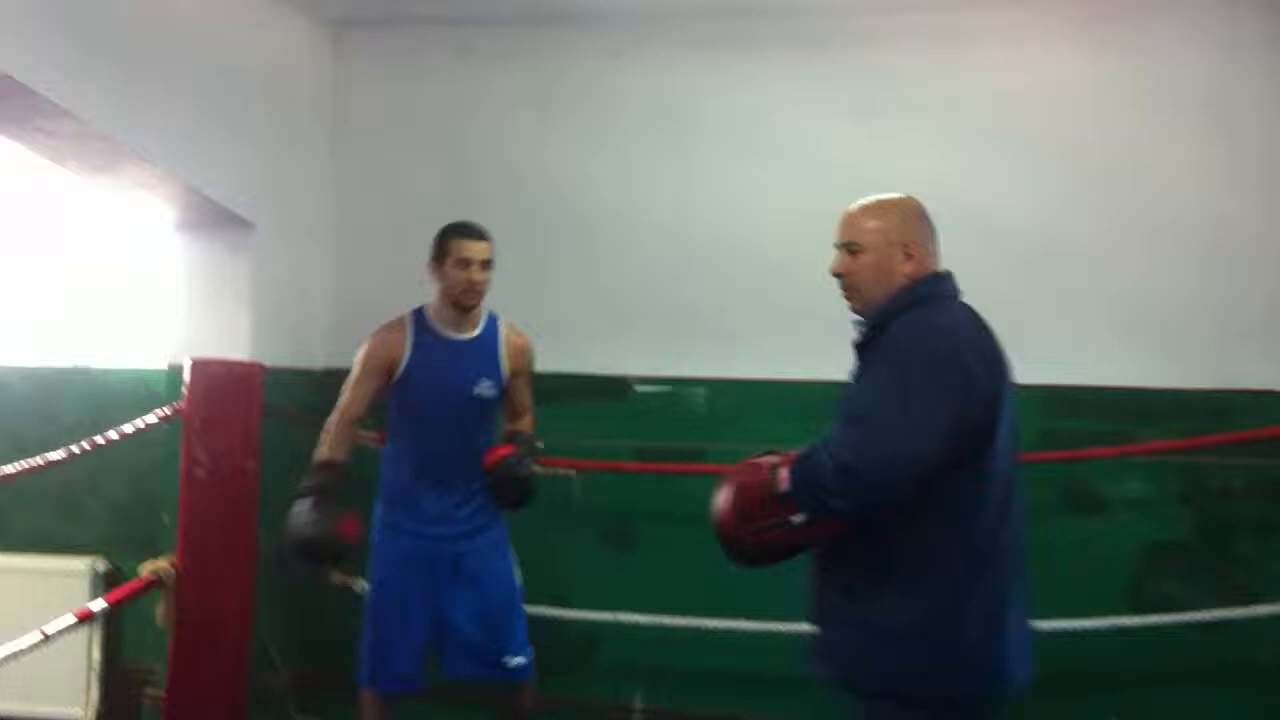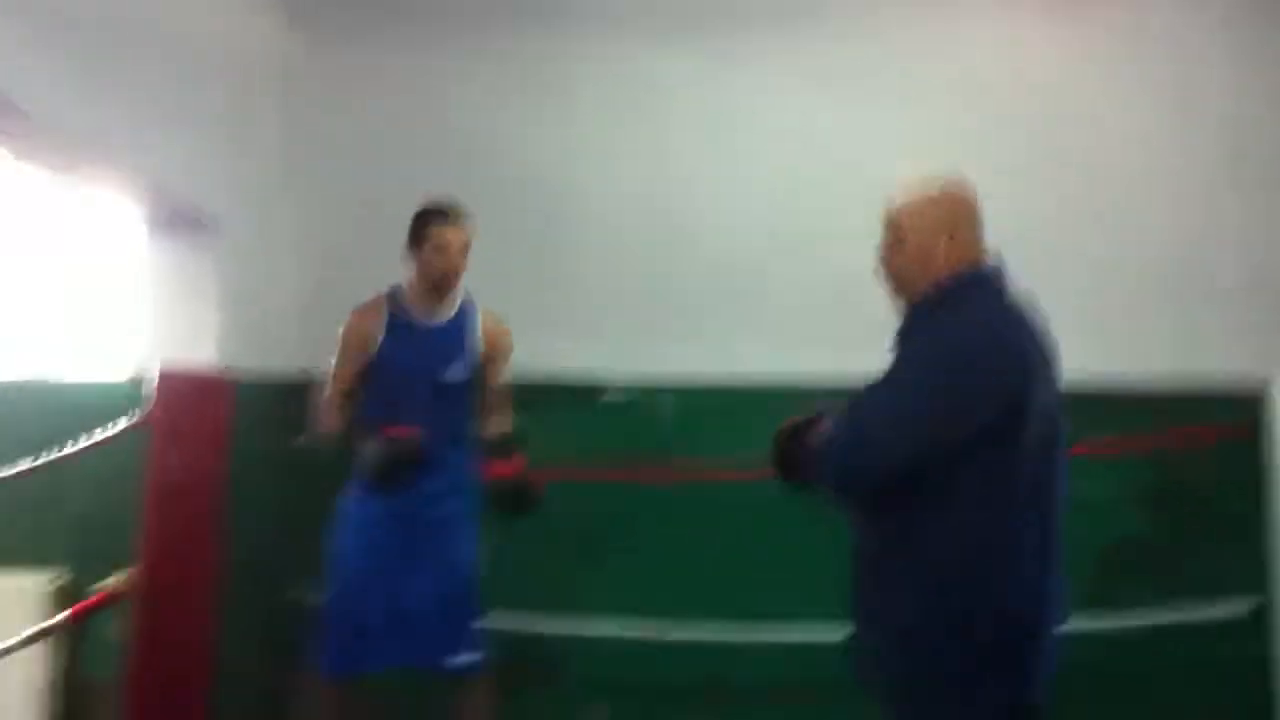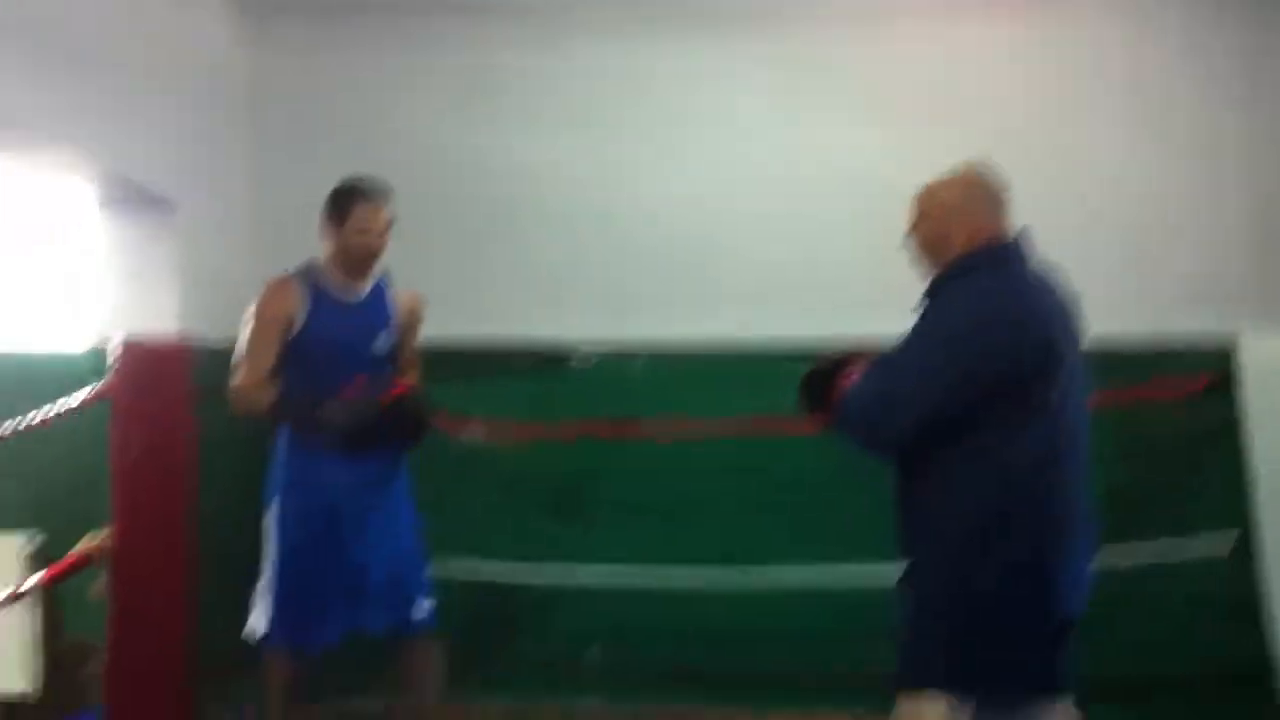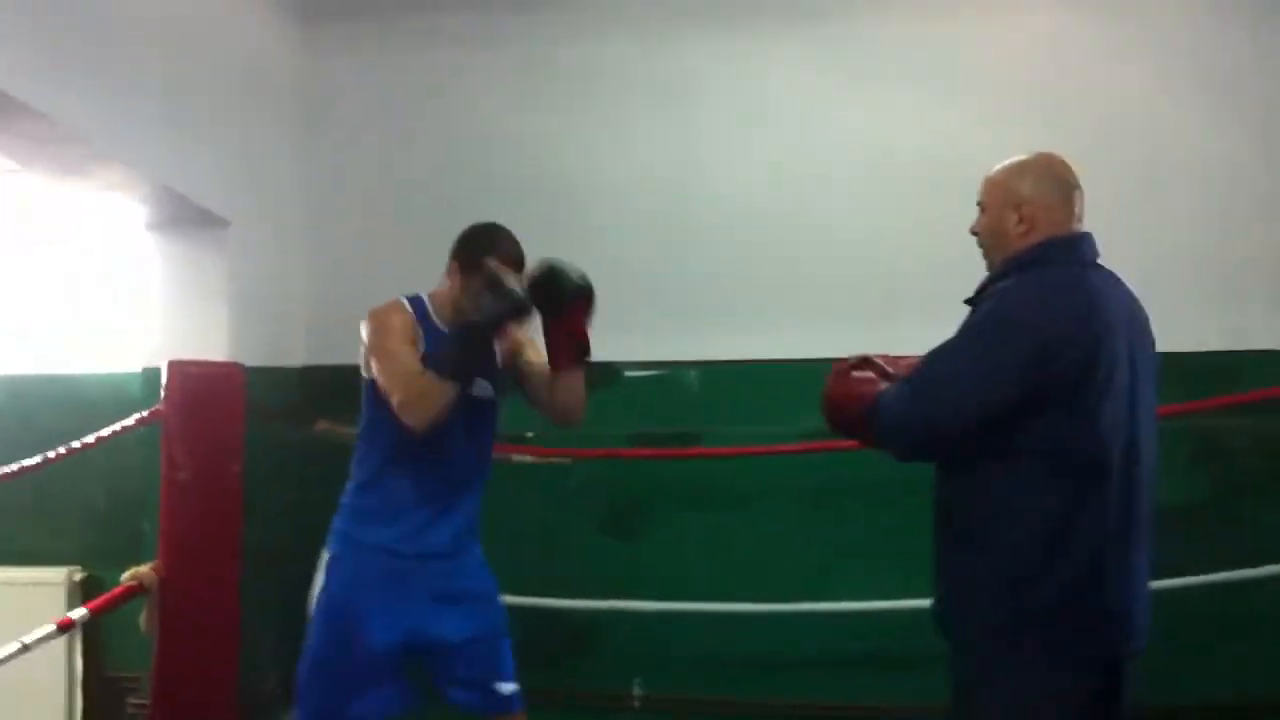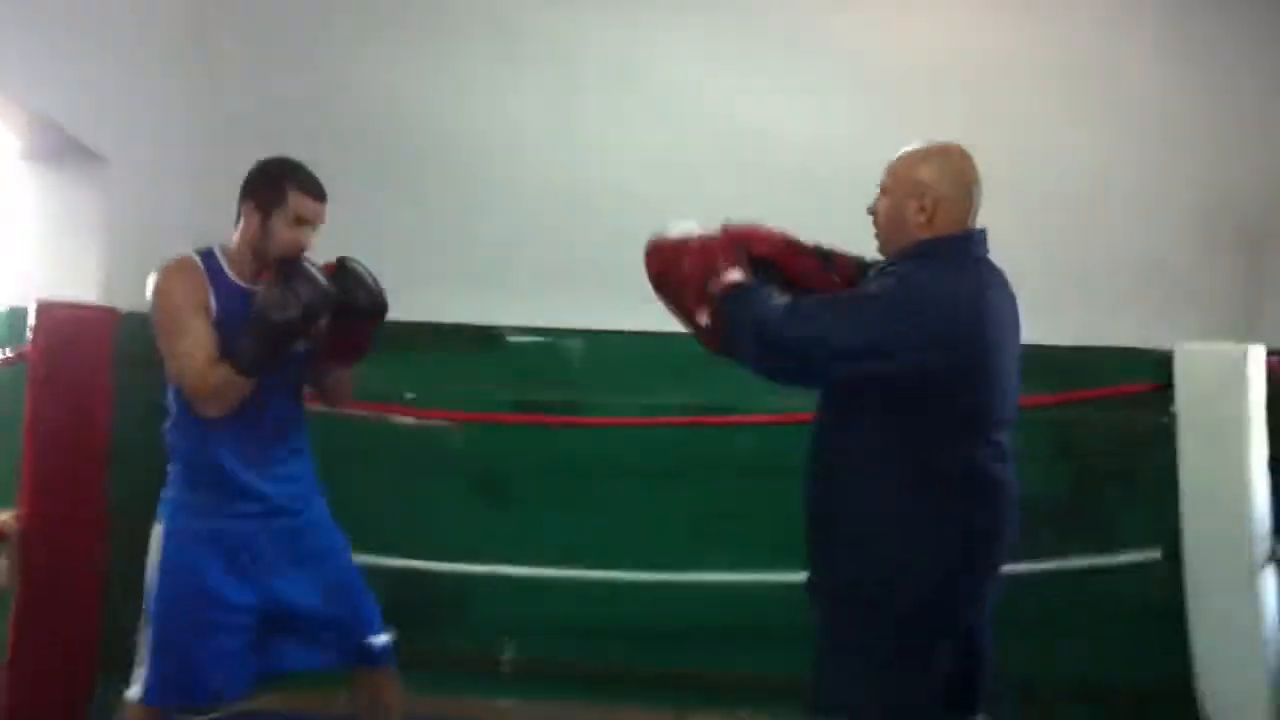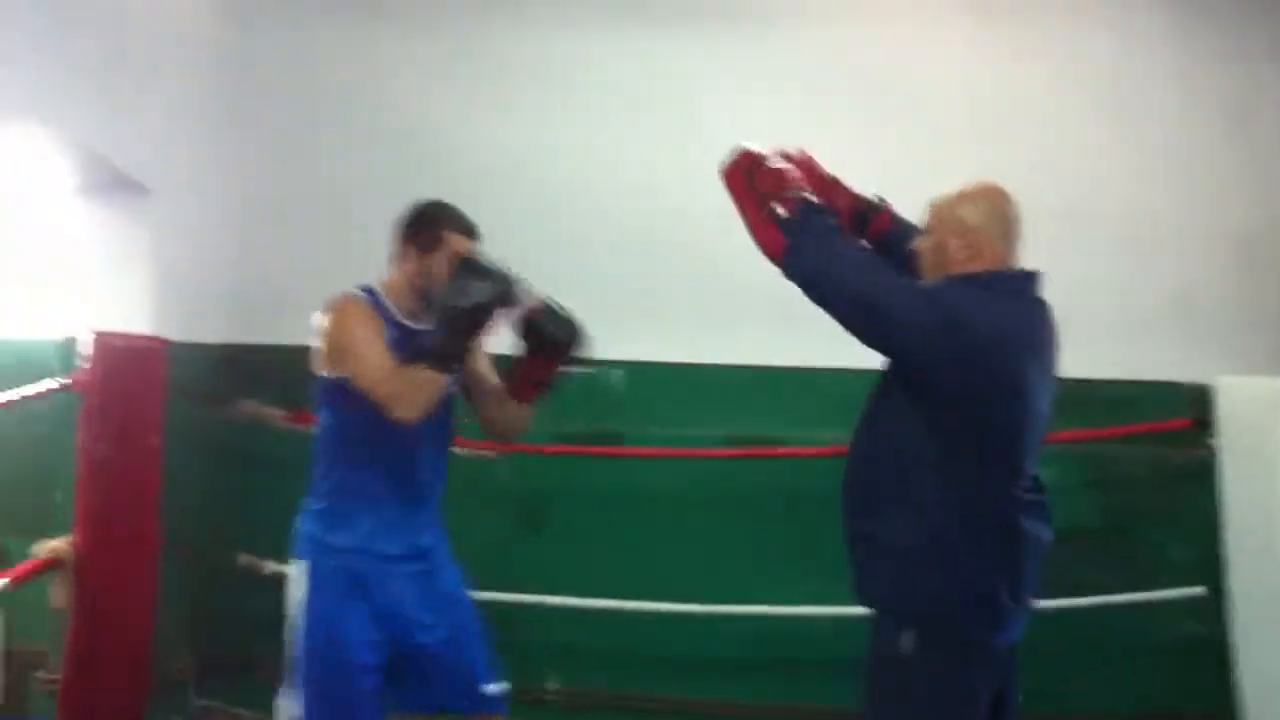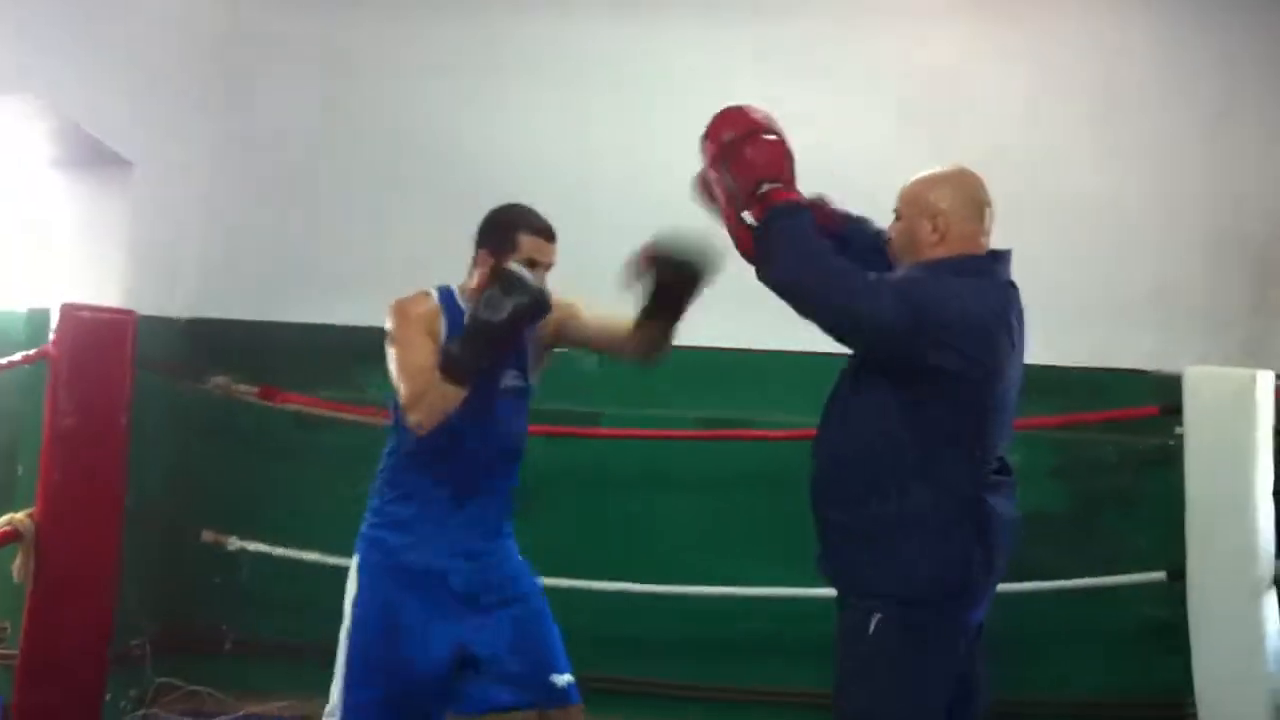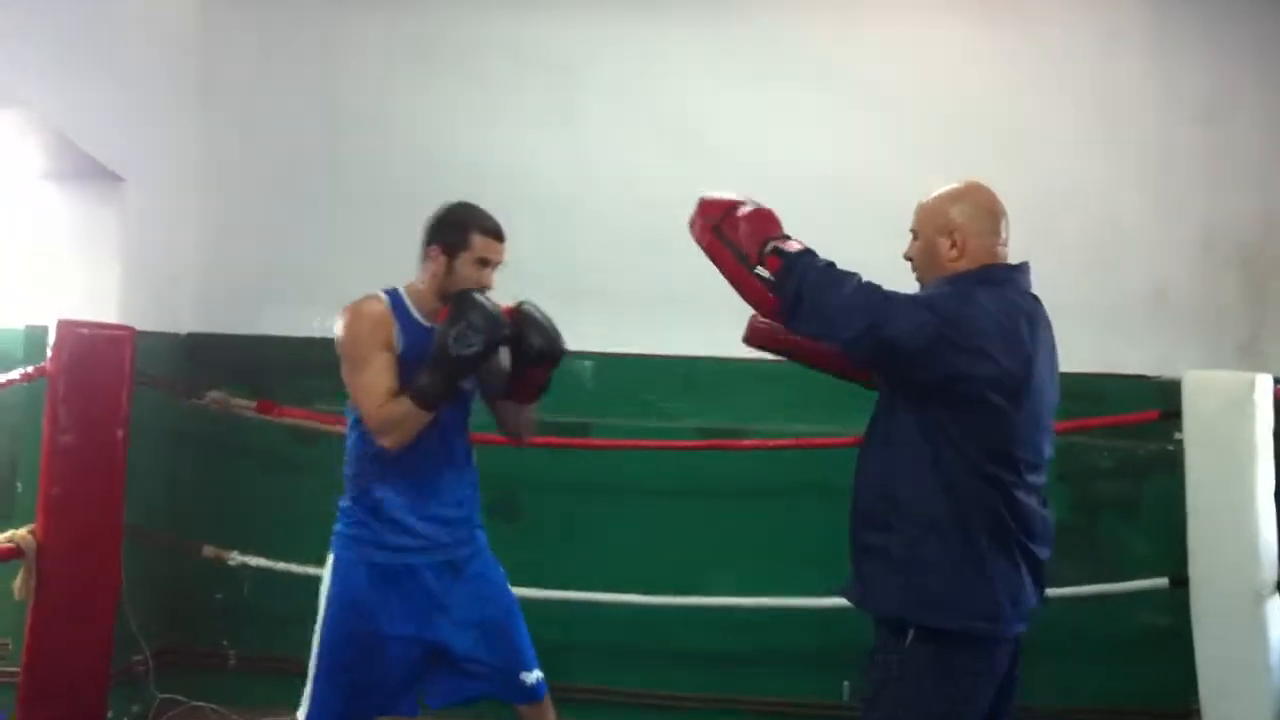
dt=0.5s
person 1, frame 1
left shoulder: (931, 341)
right shoulder: (923, 335)
left elbow: (864, 467)
right elbow: (886, 457)
left wrist: (780, 482)
right wrist: (806, 493)
left hip: (926, 632)
right hip: (932, 624)
person 1, frame 2
left shoulder: (963, 336)
right shoulder: (995, 326)
left elbow: (862, 458)
left wrist: (823, 447)
right wrist: (845, 438)
left hip: (955, 619)
right hip: (984, 614)
person 1, frame 3
left shoulder: (978, 305)
right shoulder: (1034, 295)
left elbow: (887, 413)
left wrist: (849, 390)
right wrist: (873, 380)
left hip: (978, 556)
right hip: (1037, 551)
person 1, frame 4
left shoulder: (1029, 304)
right shoulder: (1113, 298)
left elbow: (925, 419)
left wrist: (869, 400)
right wrist: (917, 380)
left hip: (1026, 592)
right hip: (1095, 577)
person 1, frame 5
left shoulder: (926, 299)
right shoulder: (973, 284)
left elbow: (805, 339)
right elbow: (868, 307)
left wrist: (731, 291)
left hip: (900, 556)
right hip: (948, 547)
person 1, frame 6
left shoulder: (965, 323)
right shoulder: (1012, 312)
left elbow: (854, 285)
right elbow: (904, 270)
left wrist: (795, 205)
right wrist: (852, 209)
left hip: (939, 584)
right hip: (981, 574)
person 1, frame 7
left shoulder: (944, 310)
right shoulder: (977, 296)
left elbow: (836, 291)
right elbow: (864, 257)
left wrist: (769, 196)
right wrist: (788, 205)
left hip: (909, 573)
right hip: (947, 561)
person 1, frame 8
left shoulder: (970, 320)
right shoulder: (1011, 313)
left elbow: (863, 319)
right elbow: (894, 340)
left wrist: (772, 250)
left hip: (942, 591)
right hip: (986, 582)
person 2, frame 1
left shoulder: (513, 347)
right shoulder: (394, 340)
right elbow: (343, 421)
left wrist: (518, 455)
right wrist: (316, 491)
left hip: (480, 527)
right hip: (405, 526)
left knee: (514, 671)
right knee: (385, 673)
person 2, frame 2
left shoulder: (486, 330)
right shoulder: (370, 321)
left elbow: (495, 408)
right elbow: (333, 405)
left wrist: (505, 457)
right wrist: (364, 441)
left hip: (446, 507)
right hip: (374, 504)
left knee: (464, 658)
right knee: (344, 656)
person 2, frame 3
left shoulder: (402, 305)
right shoulder: (285, 298)
right elbow: (244, 389)
left wrist: (404, 408)
right wrist: (314, 409)
left hip: (379, 482)
right hip: (306, 484)
left knee: (417, 628)
right knee: (287, 632)
person 2, frame 4
left shoulder: (507, 336)
right shoulder: (393, 322)
left elbow: (567, 413)
right elbow: (416, 411)
left wrist: (568, 331)
right wrist: (471, 337)
left hip: (453, 551)
right hip: (372, 544)
person 2, frame 5
left shoulder: (299, 282)
right shoulder: (182, 281)
left elbow: (334, 389)
right elbow: (209, 398)
left wrist: (349, 327)
right wrist: (273, 328)
left hip: (295, 509)
right hip: (205, 518)
left knee: (374, 655)
person 2, frame 6
left shoulder: (454, 323)
right shoulder: (349, 316)
left elbow: (506, 426)
right elbow: (404, 404)
left wrist: (540, 361)
right wrist: (456, 329)
left hip: (419, 555)
right hip: (342, 554)
person 2, frame 7
left shoulder: (543, 319)
right shoulder: (418, 315)
left elbow: (642, 342)
right elbow: (421, 414)
left wrist: (669, 295)
right wrist: (487, 334)
left hip: (486, 548)
right hip: (401, 547)
person 2, frame 8
left shoulder: (480, 322)
right shoulder: (369, 319)
left elbow: (517, 427)
right elbow: (387, 430)
left wrist: (530, 372)
right wrist: (446, 367)
left hip: (458, 547)
right hip: (373, 550)
